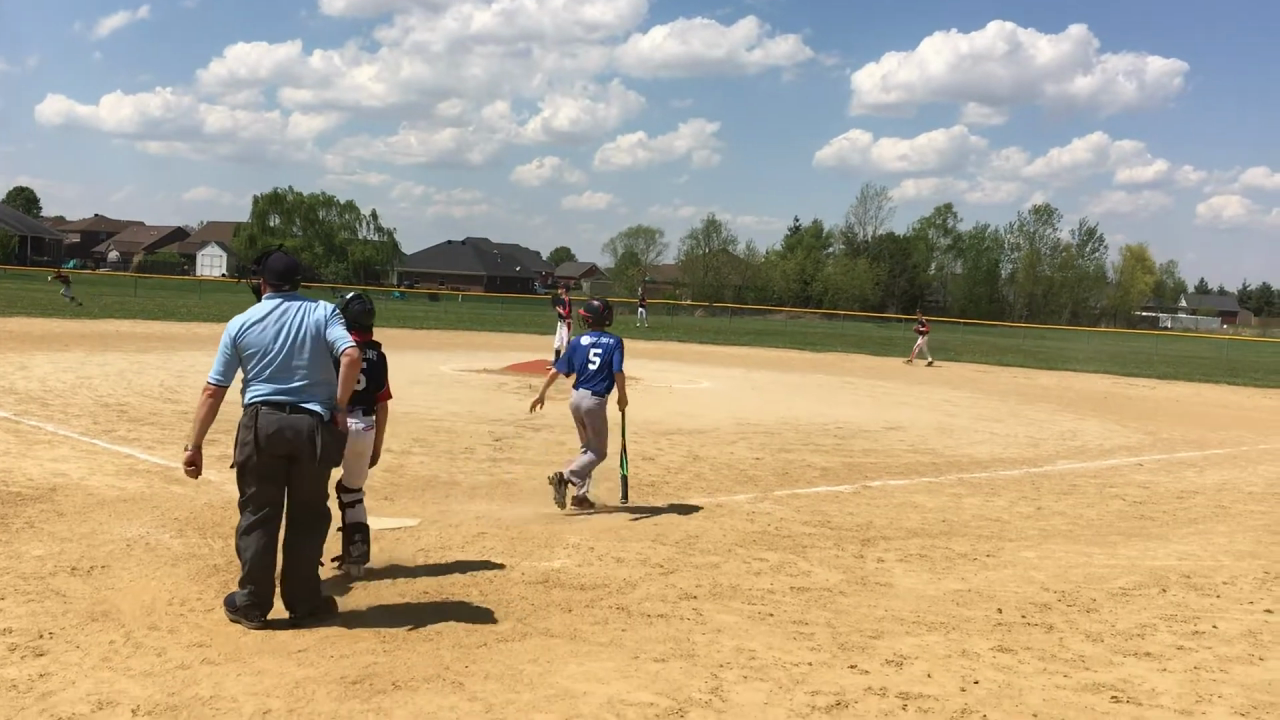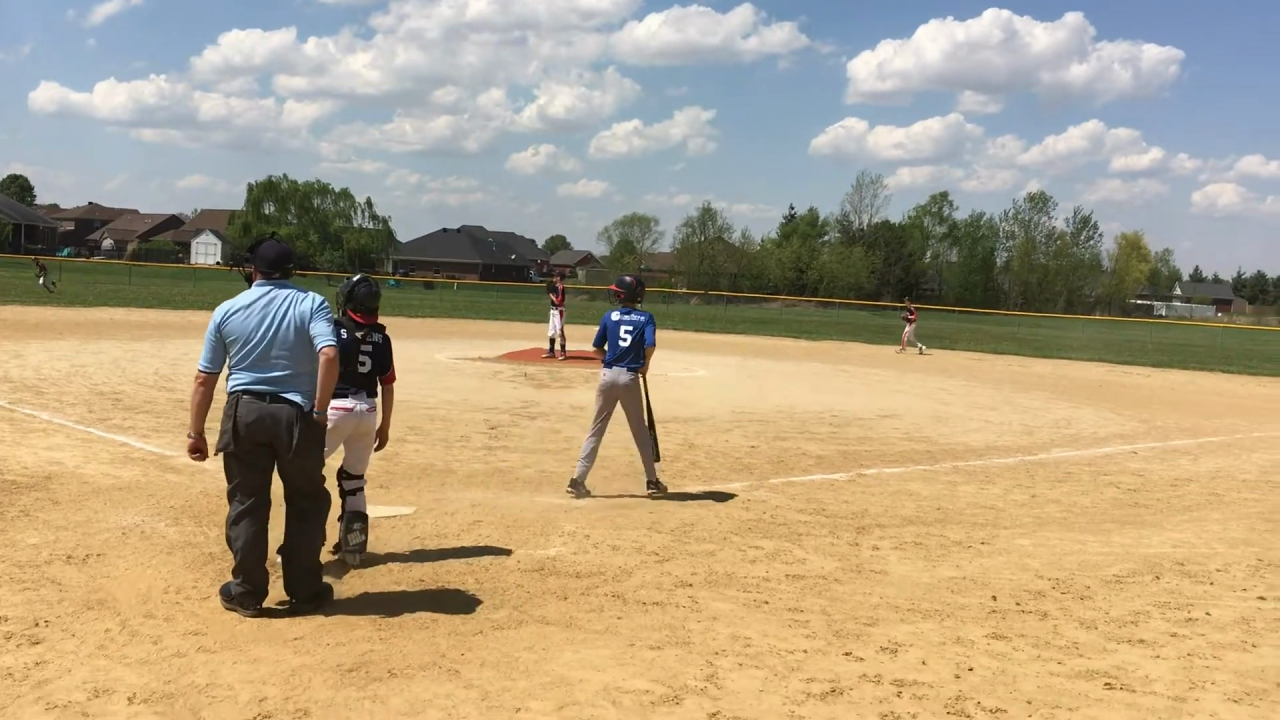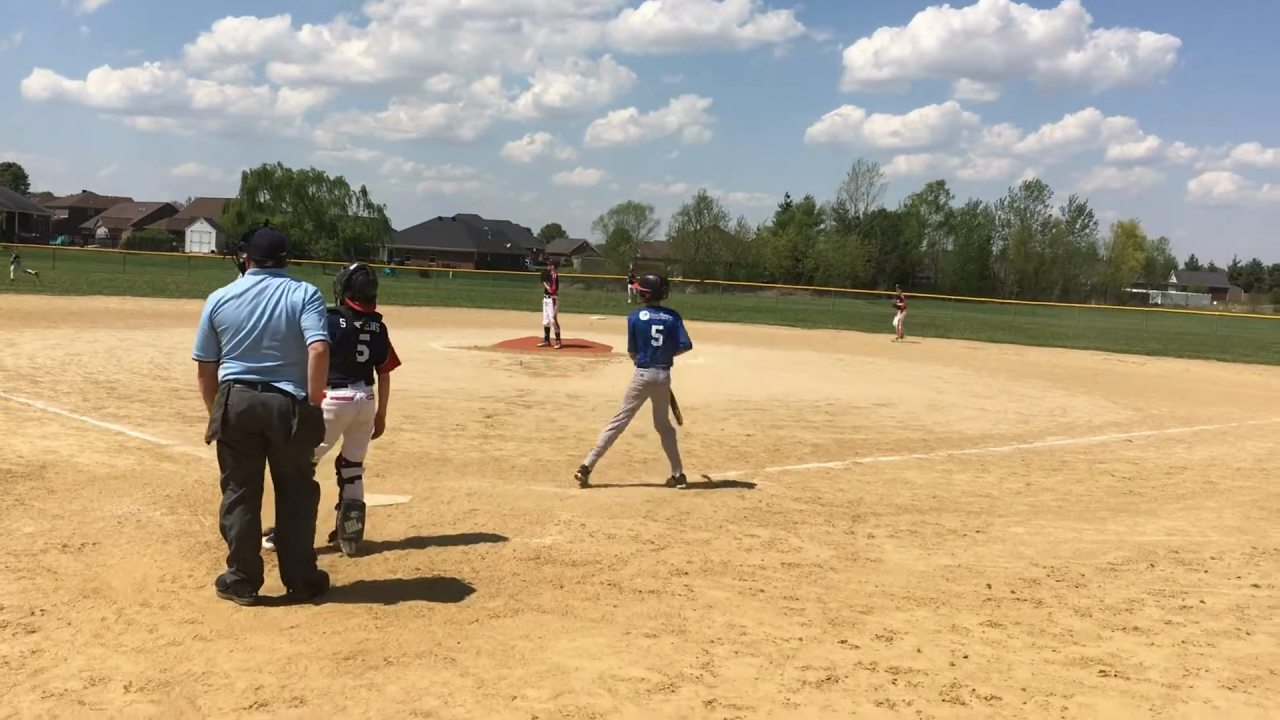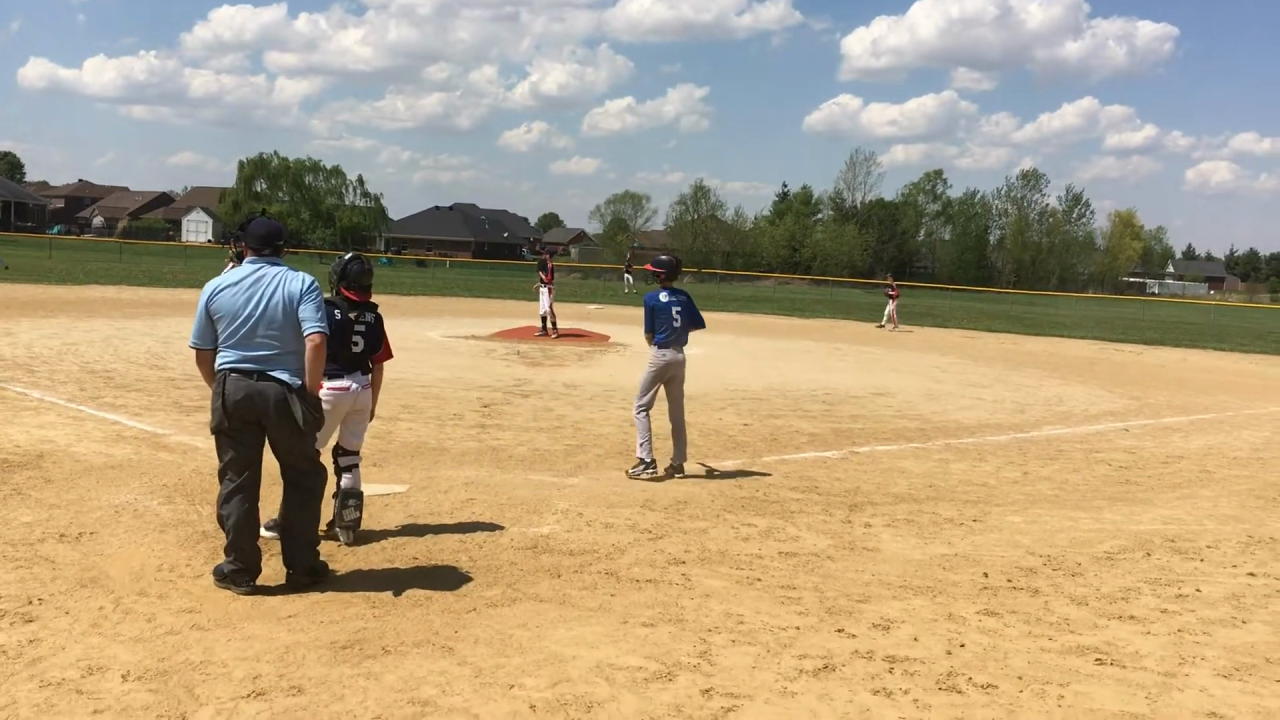
dt=0.2s
person 1, frame 1
left shoulder: (241, 323)
right shoulder: (324, 312)
left elbow: (214, 391)
right elbow: (351, 357)
left wrist: (195, 445)
right wrist: (339, 408)
left hip: (261, 425)
right hip: (312, 425)
left knee: (259, 516)
right knee: (310, 516)
left ankle: (253, 605)
right ankle: (304, 602)
person 1, frame 2
left shoulder: (227, 310)
right shoulder: (312, 304)
left elbow: (205, 379)
right elbow: (328, 356)
left wrist: (196, 432)
right wrist: (319, 410)
left hip: (245, 413)
right hip: (295, 415)
left knee: (247, 504)
right knee: (307, 502)
left ankle: (248, 592)
right ankle: (304, 590)
person 1, frame 3
left shoulder: (220, 299)
right shoulder: (305, 294)
left elbow: (205, 367)
right elbow: (318, 349)
left wrist: (217, 411)
right wrist: (313, 402)
left hip: (236, 402)
right hip: (288, 404)
left knee: (240, 493)
right knee: (298, 493)
left ankle: (243, 581)
right ankle: (301, 579)
person 1, frame 4
left shoulder: (216, 287)
right shoulder: (301, 283)
left elbow: (203, 355)
right elbow: (316, 340)
right wrist: (311, 391)
left hip: (233, 390)
right hip: (285, 392)
left knee: (237, 482)
right knee: (304, 477)
left ankle: (240, 570)
right ankle: (302, 566)
person 2, frame 1
right shoulder: (377, 355)
right elbow: (382, 404)
right wrist: (378, 442)
right hip: (364, 429)
right knee: (353, 493)
right ankle: (355, 558)
person 2, frame 2
left shoulder: (332, 331)
right shoulder: (380, 338)
right elbow: (387, 386)
right wrist: (384, 427)
left hip: (336, 409)
right hip: (367, 411)
right knee: (353, 479)
right ankle: (352, 546)
person 2, frame 3
left shoulder: (329, 321)
right shoulder: (378, 327)
right elbow: (384, 375)
right wrist: (381, 414)
left hip: (334, 399)
right hip: (365, 400)
right knee: (352, 469)
right ankle: (349, 536)
person 2, frame 4
left shoulder: (325, 312)
right shoulder: (374, 318)
right elbow: (378, 365)
right wrist: (372, 403)
left hip: (330, 390)
right hip: (362, 390)
right knee: (350, 458)
right ankle: (347, 524)
person 3, frame 1
left shoulder: (578, 341)
right shoulder: (614, 341)
left elbow: (557, 370)
right elbow: (618, 372)
left wrist: (541, 394)
right wrist: (623, 397)
left hip: (576, 398)
right hip: (595, 401)
left knee: (588, 448)
right knee: (598, 452)
left ankle: (580, 495)
right ankle: (564, 477)
person 3, frame 2
left shoulder: (609, 317)
right shoulder: (646, 318)
left elbow: (597, 349)
right elbow: (650, 345)
right wrist: (643, 362)
left hip: (608, 376)
right hip: (630, 378)
left knee: (596, 431)
right knee: (640, 432)
left ankle: (577, 482)
right ankle: (652, 481)
person 3, frame 3
left shoulder: (635, 317)
right shoulder: (673, 316)
left elbow: (632, 352)
right elbow: (686, 345)
right wrist: (667, 354)
left hip: (643, 375)
right hip: (663, 376)
left knee: (617, 424)
right knee: (663, 425)
left ankle: (588, 467)
right ankle: (678, 475)
person 3, frame 4
left shoulder: (651, 298)
right shoulder: (684, 296)
left elbow: (649, 333)
right elbow: (699, 324)
left hip: (660, 355)
right hip: (678, 356)
left knee: (641, 408)
right knee: (676, 411)
left ankle: (646, 461)
right ankle: (678, 464)
